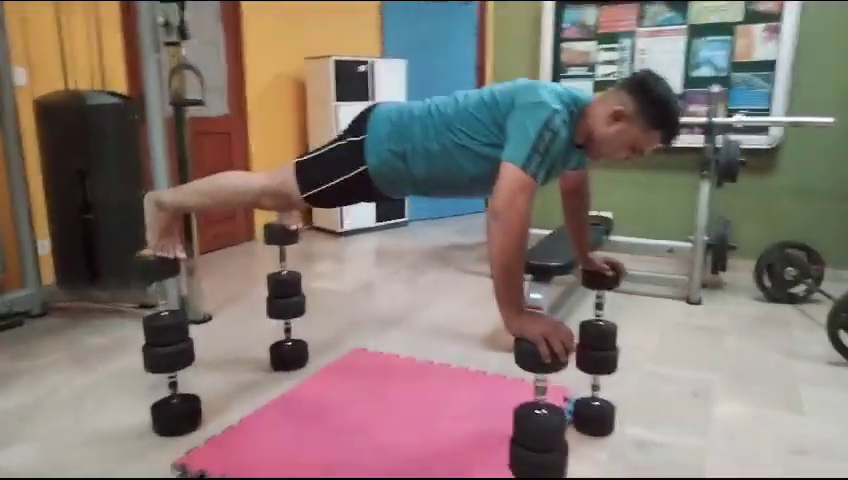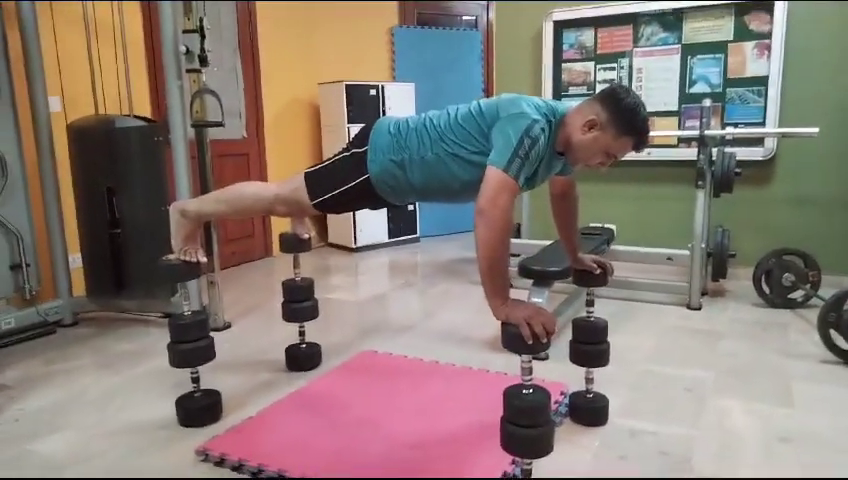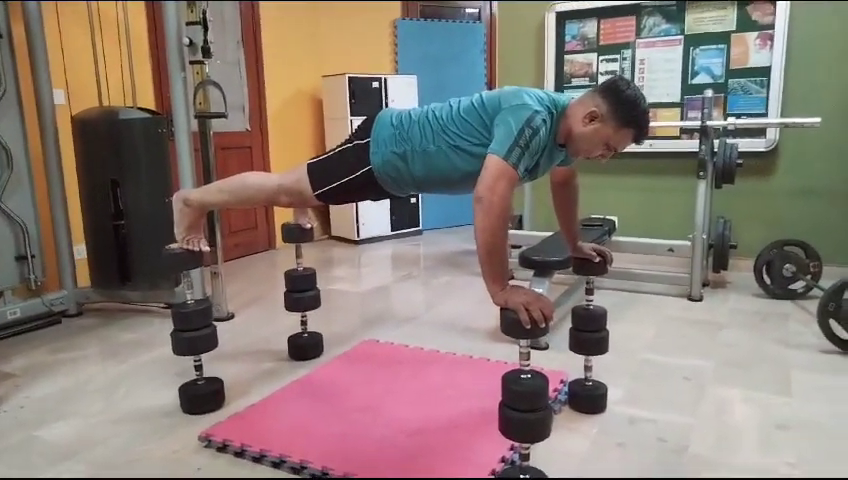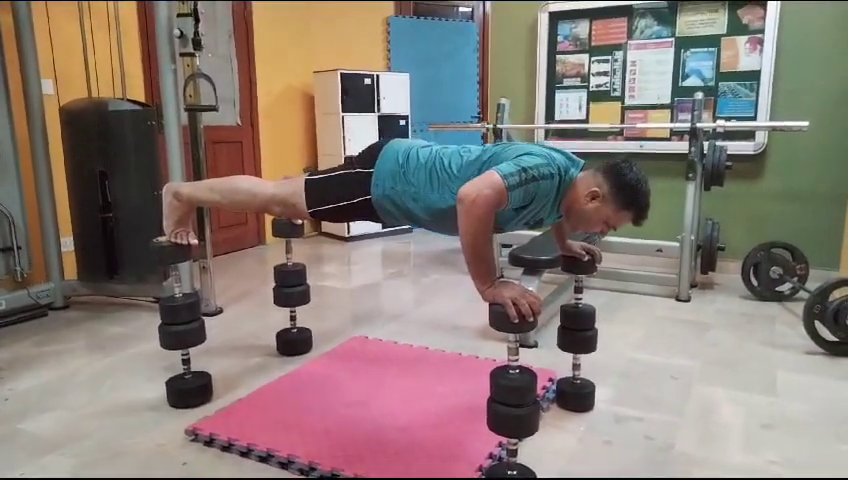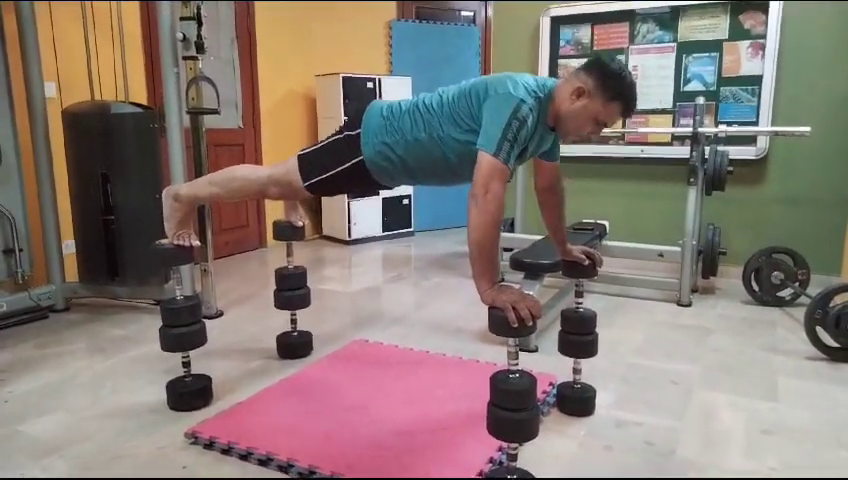
dt=1s
person 1, frame 1
left shoulder: (580, 121)
right shoulder: (547, 115)
left elbow: (574, 188)
right elbow: (507, 212)
left wrist: (584, 256)
right wrist: (515, 315)
left hip: (396, 156)
right hip: (384, 148)
right knee: (273, 189)
right ankle: (166, 202)
person 1, frame 2
left shoulder: (564, 134)
right shoulder: (530, 125)
left elbow: (563, 191)
right elbow: (491, 210)
left wrist: (575, 255)
right wrist: (502, 303)
left hip: (398, 167)
right hip: (384, 159)
right knee: (284, 197)
right ankle: (189, 210)
person 1, frame 3
left shoulder: (566, 125)
right shoulder: (532, 117)
left elbow: (563, 181)
right elbow: (489, 197)
left wrist: (575, 244)
right wrist: (500, 288)
left hip: (400, 158)
right hip: (386, 150)
right knee: (287, 187)
right ankle: (193, 200)
person 1, frame 4
left shoulder: (572, 172)
right shoulder: (544, 174)
right elbow: (473, 198)
left wrist: (563, 242)
right wrist: (490, 286)
left hip: (408, 164)
right hip: (387, 179)
right knee: (280, 199)
right ankle: (182, 194)
person 1, frame 5
left shoulder: (550, 113)
right shoulder: (519, 101)
left elbow: (547, 182)
right elbow: (486, 191)
left wrist: (563, 247)
right wrist: (489, 287)
left hip: (390, 155)
right hip: (375, 141)
right knee: (276, 180)
right ankle: (182, 196)
